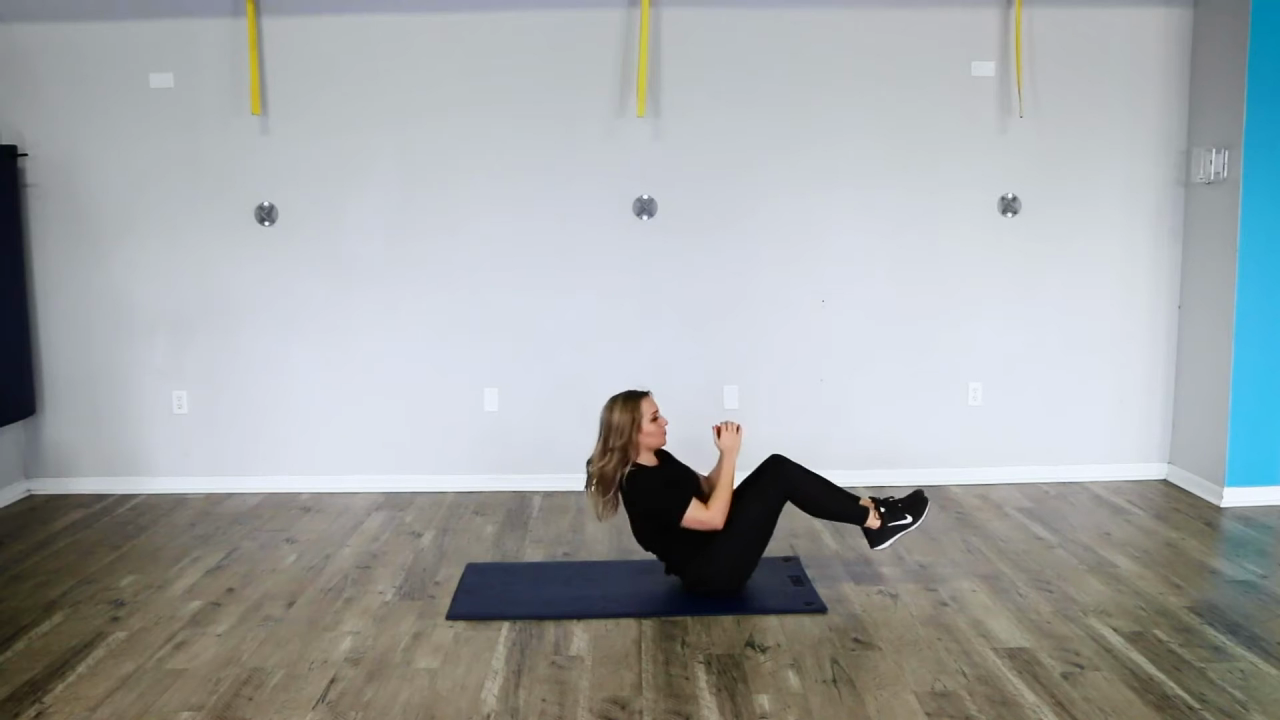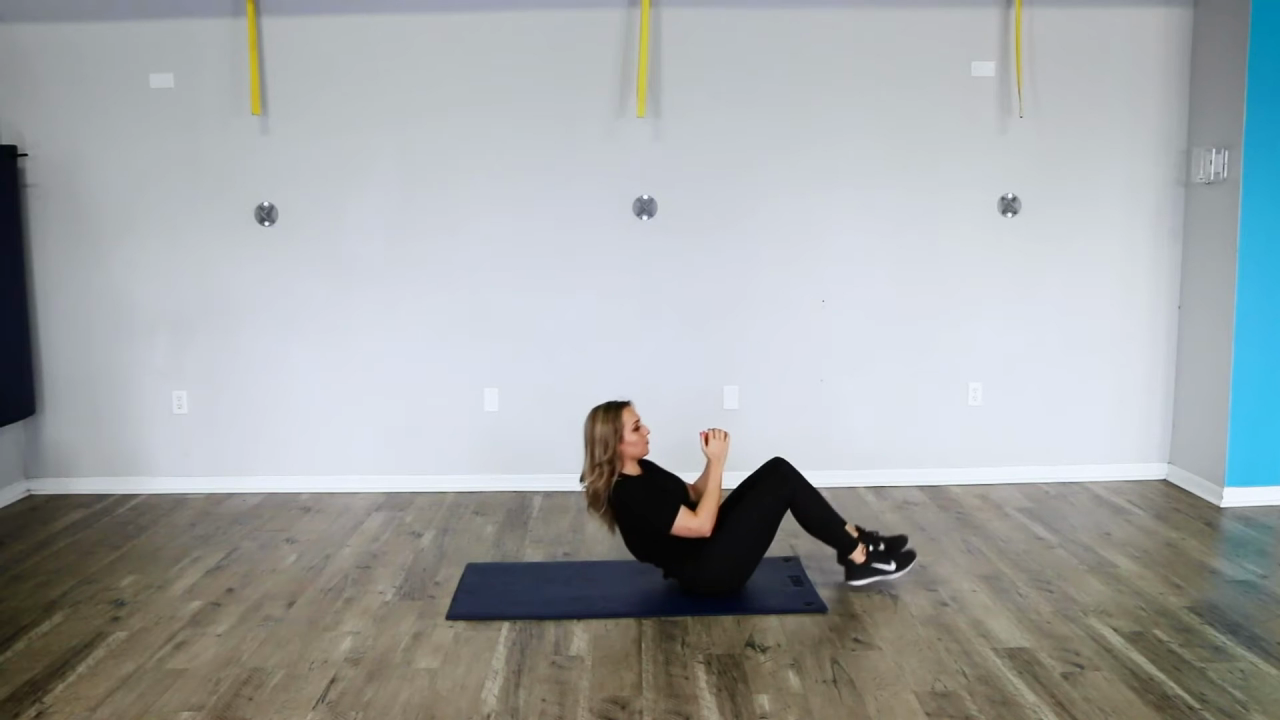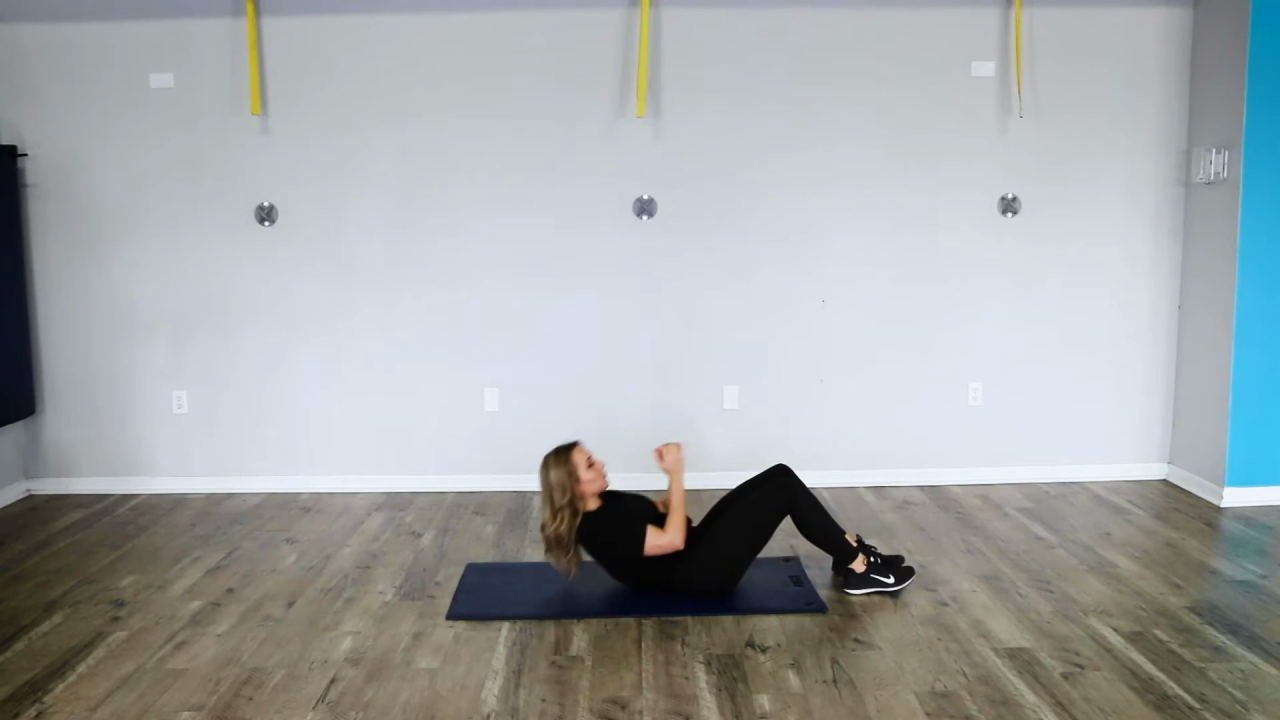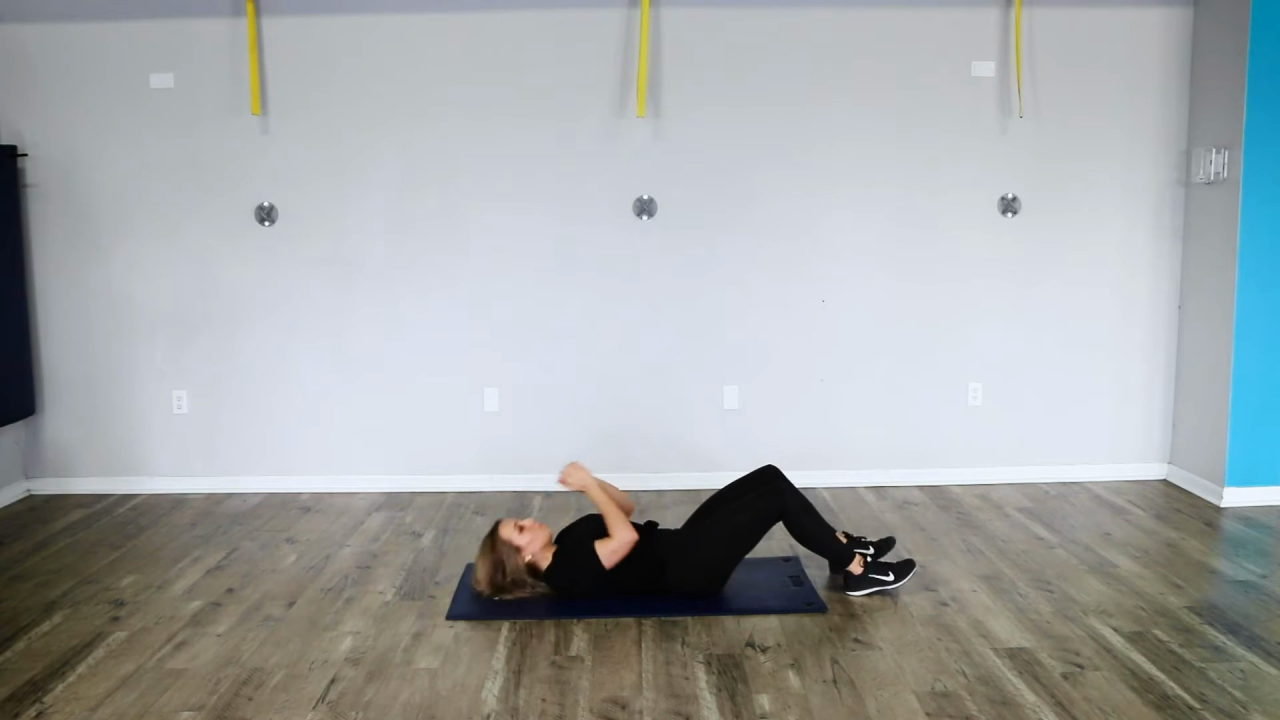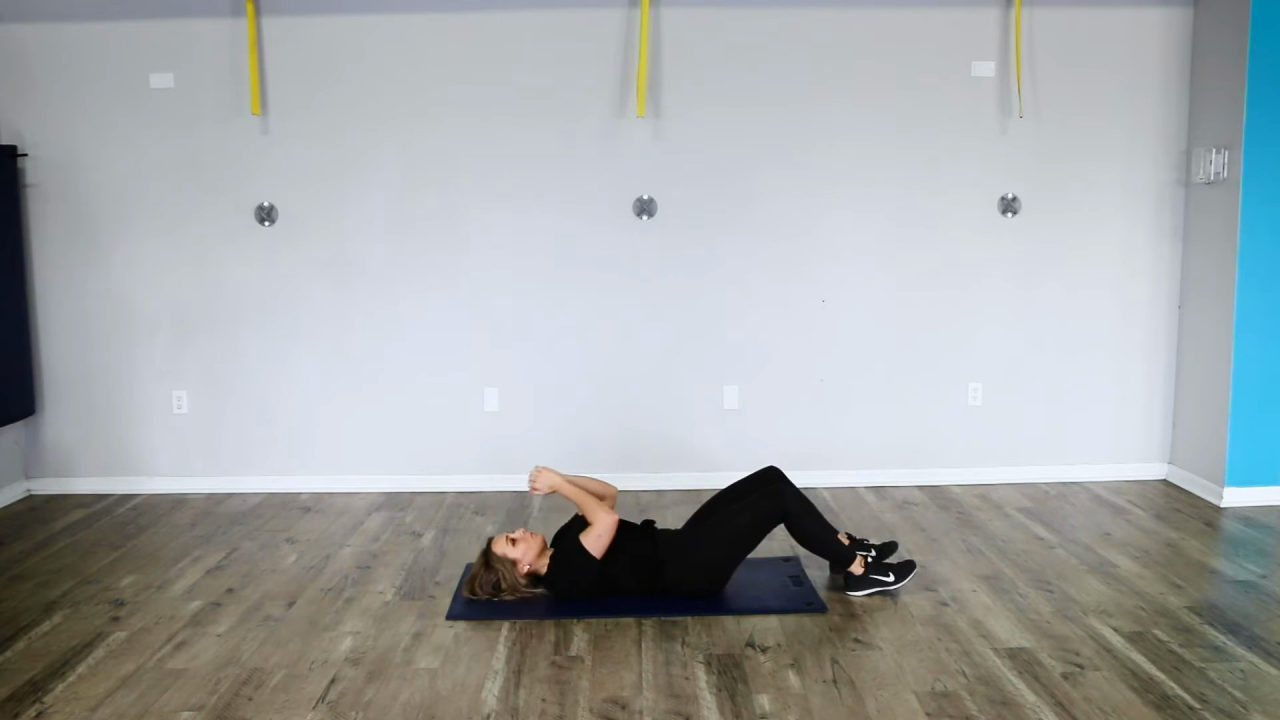
dt=0.4s
person 1, frame 1
left shoulder: (655, 461)
right shoulder: (644, 486)
left elbow: (706, 488)
right elbow: (715, 518)
left wrist: (725, 453)
right wrist: (730, 455)
left hip: (710, 547)
right hip: (712, 570)
left knee: (776, 465)
right knee: (781, 479)
left ankle: (872, 507)
right ankle: (876, 523)
person 1, frame 2
left shoulder: (642, 470)
right shoulder: (630, 495)
left elbow: (693, 496)
right elbow: (701, 525)
left wrist: (712, 461)
right wrist: (717, 462)
left hip: (709, 548)
right hip: (709, 570)
left knee: (778, 469)
right knee: (785, 484)
left ankle: (855, 539)
right ankle: (860, 559)
person 1, frame 3
left shoulder: (604, 503)
right shoulder: (599, 527)
left elbow: (663, 513)
right elbow: (673, 539)
left wrist: (673, 475)
right wrist: (675, 475)
left hip: (696, 549)
right hip: (700, 572)
left knee: (780, 475)
right knee: (785, 491)
left ankle: (851, 549)
right ankle: (859, 570)
person 1, frame 4
left shoulder: (568, 543)
right shoulder: (568, 572)
left elbow: (625, 510)
right elbow: (626, 537)
left wrist: (590, 484)
right wrist: (588, 486)
left hip: (677, 546)
right hip: (688, 571)
left knee: (769, 477)
right knee: (777, 497)
left ankle: (845, 547)
right ankle: (858, 571)
person 1, frame 5
left shoulder: (561, 544)
right shoulder: (566, 575)
left elbow: (609, 495)
right elbow: (606, 519)
left wrist: (560, 479)
right wrist: (559, 485)
left hip: (677, 546)
right hip: (689, 571)
left knee: (771, 479)
right knee: (780, 499)
left ankle: (847, 547)
right ankle: (859, 573)
